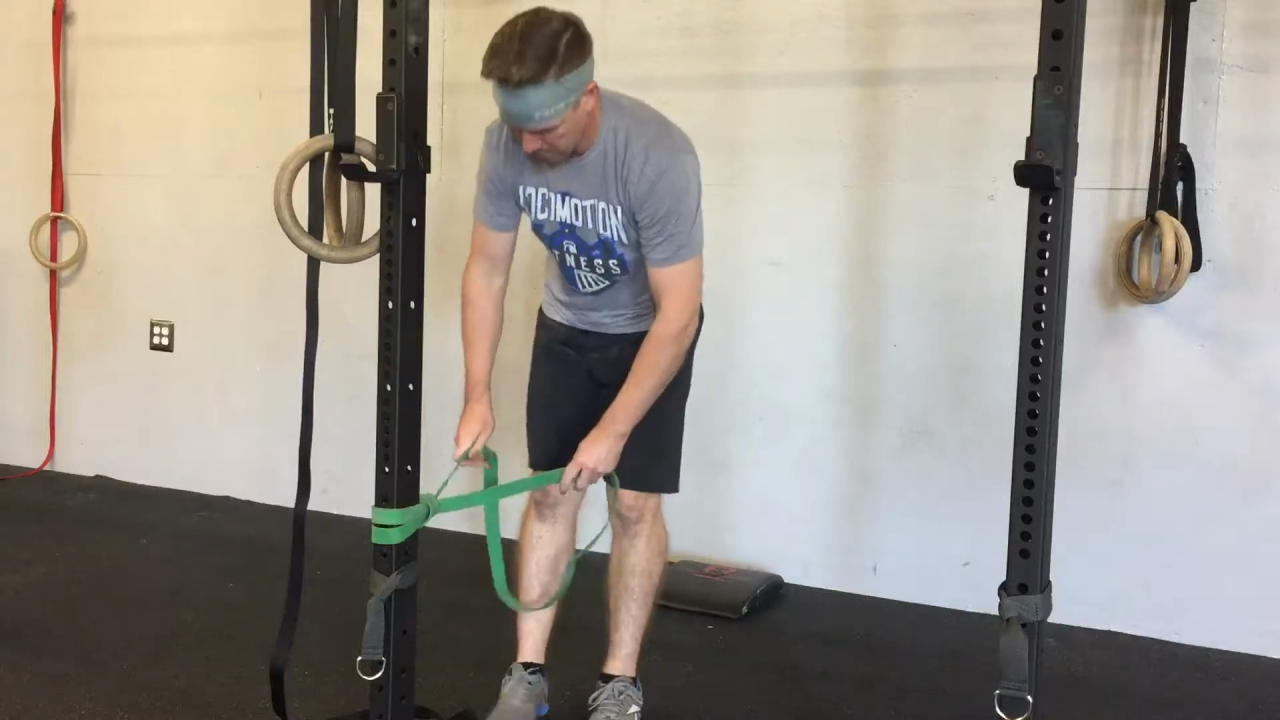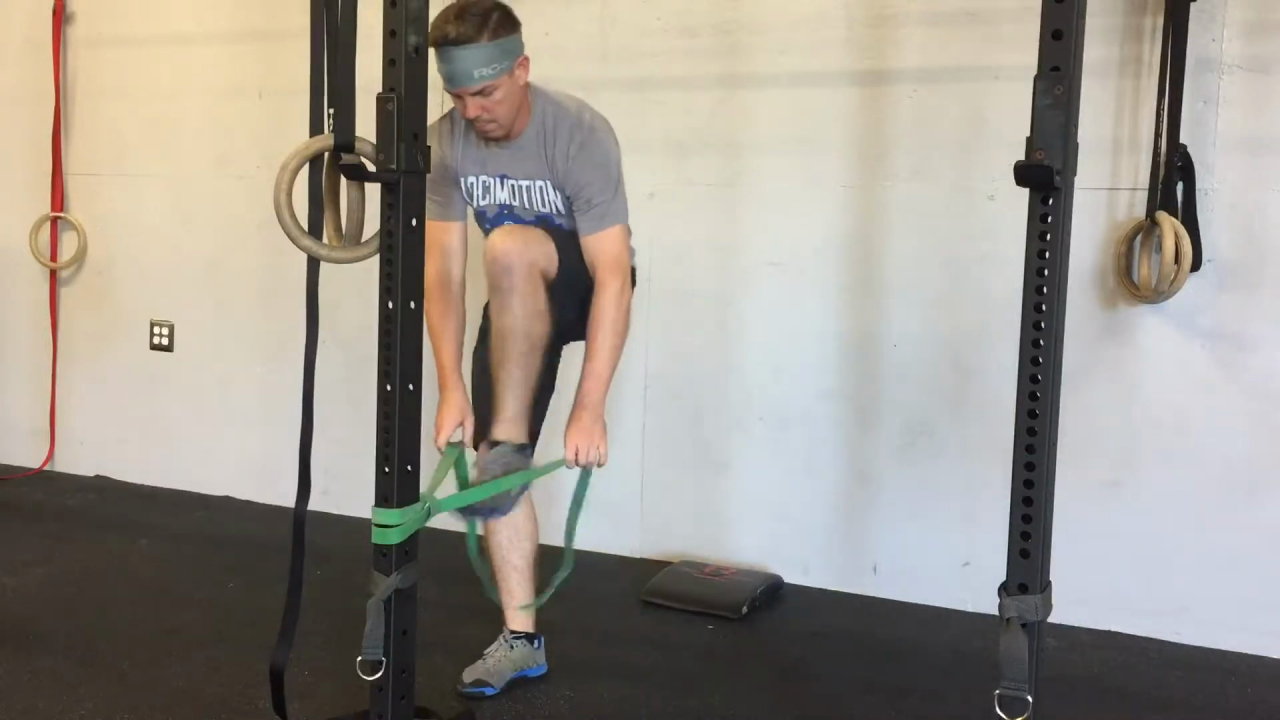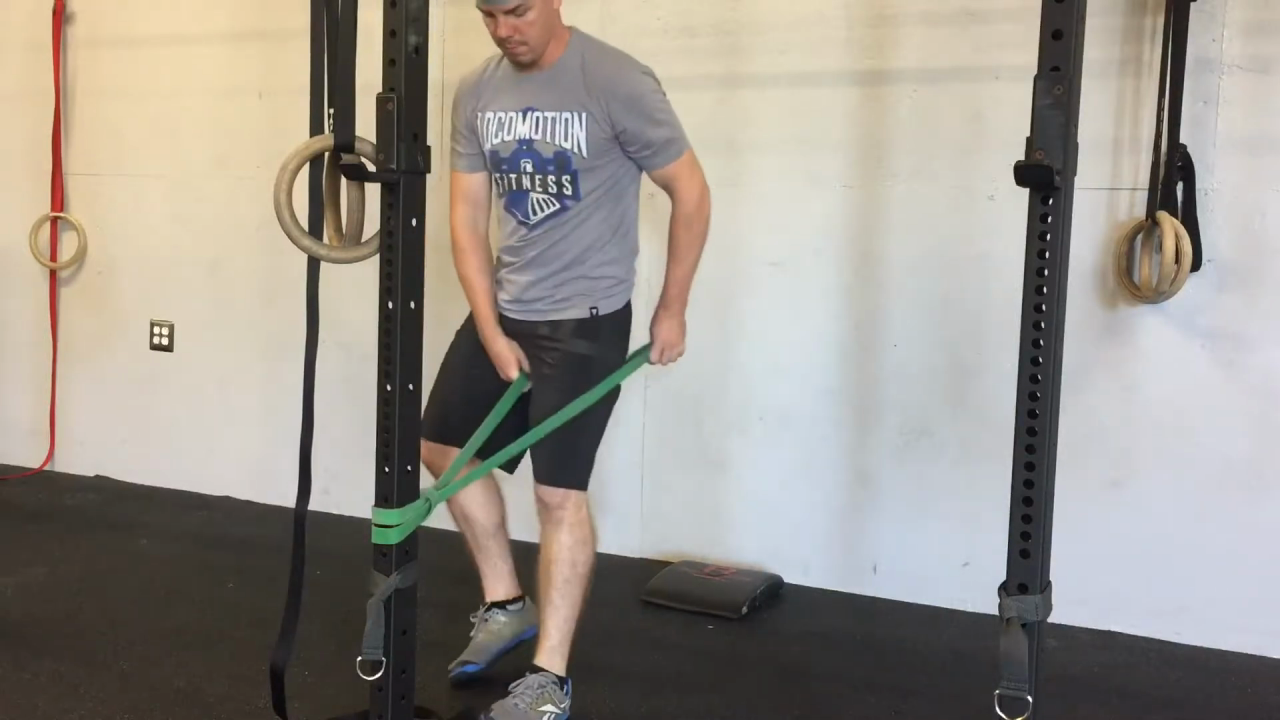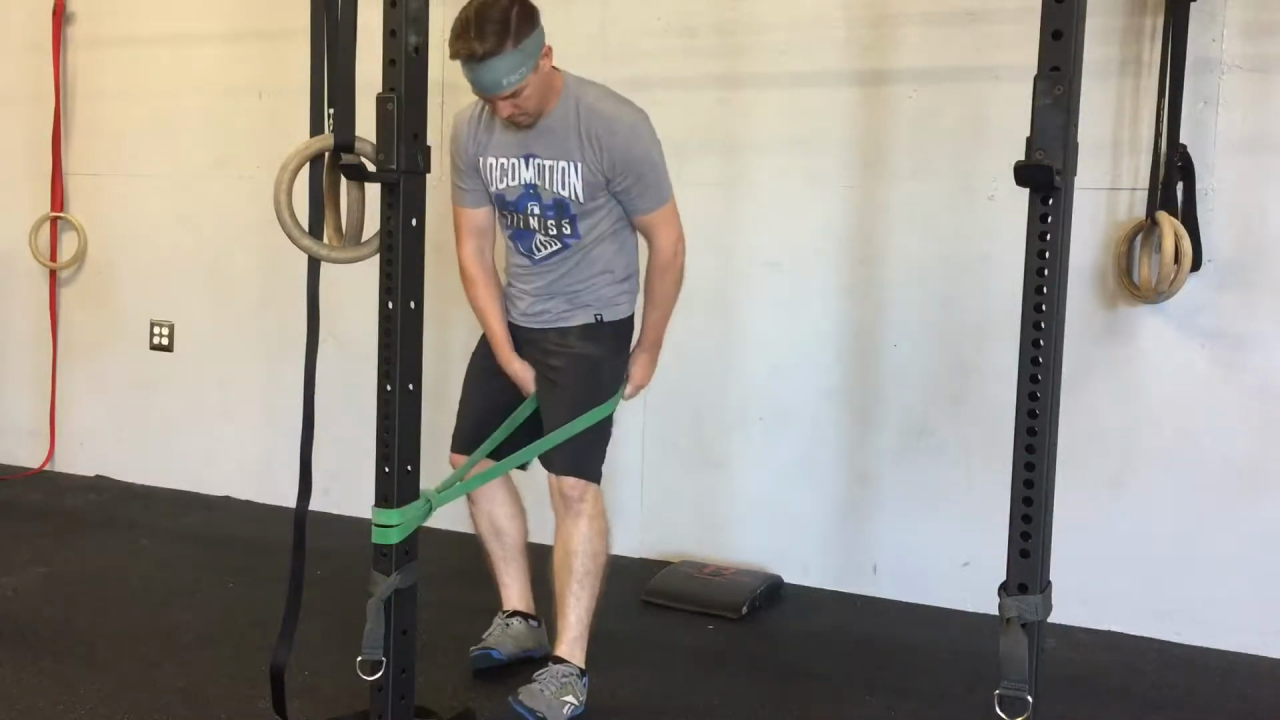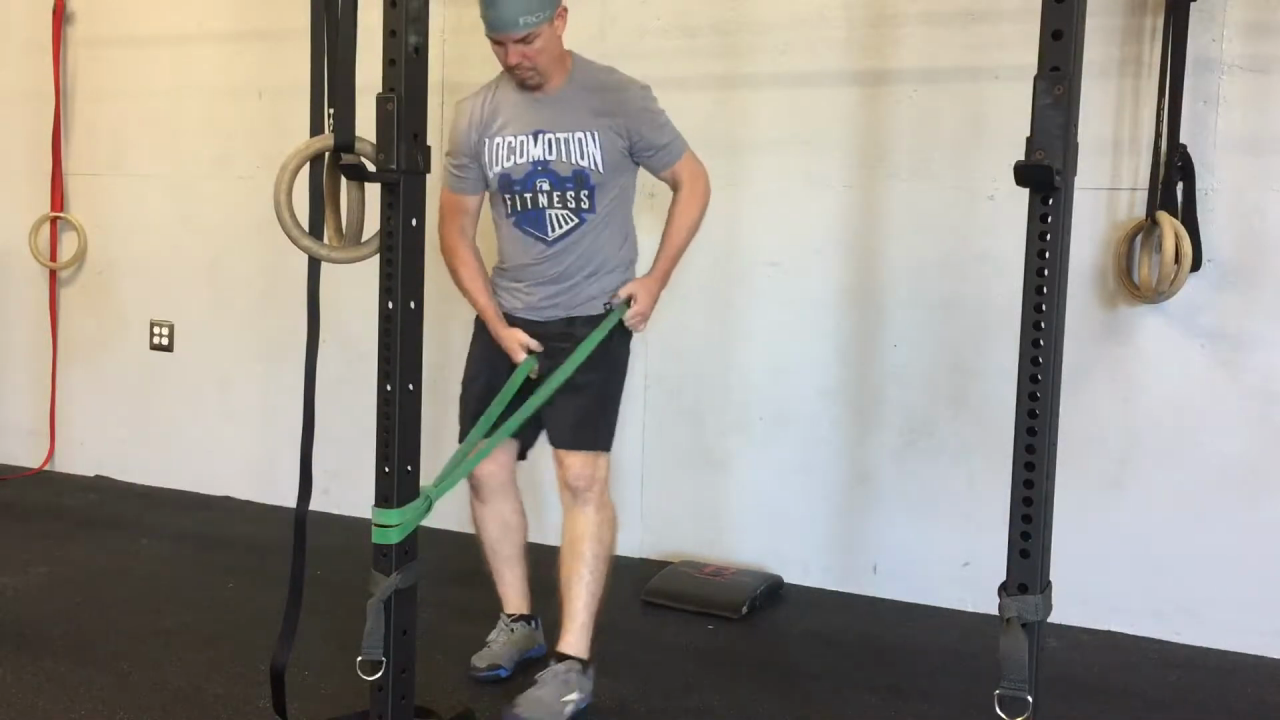
dt=1s
person 1, frame 1
left shoulder: (658, 155)
right shoulder: (505, 143)
left elbow: (677, 315)
right elbow: (486, 270)
left wrist: (613, 431)
right wrist: (477, 397)
left hip: (649, 333)
right hip: (566, 329)
left knee: (635, 503)
right knee: (549, 493)
person 1, frame 2
left shoulder: (580, 136)
right shoulder: (445, 143)
left elbow: (611, 278)
right elbow: (443, 269)
left wrist: (589, 409)
right wrist: (451, 388)
left hip: (583, 277)
right hip: (518, 297)
left knee: (507, 247)
right knee: (490, 461)
left ankle: (513, 436)
right ankle: (522, 638)
person 1, frame 3
left shoulder: (617, 82)
right shoulder: (476, 92)
left elbow: (691, 195)
right elbow: (467, 217)
left wrist: (671, 310)
right wrist: (491, 330)
left hip: (584, 320)
right hip: (506, 311)
left knee: (558, 493)
right knee: (442, 446)
right ankle: (506, 604)
person 1, frame 4
left shoulder: (615, 126)
right shoulder: (471, 131)
left elbow: (666, 244)
right elbow: (474, 250)
left wrist: (647, 349)
right wrist: (506, 356)
left hip: (591, 327)
right hip: (513, 322)
left knee: (573, 485)
right knee: (473, 460)
right ankle: (520, 617)
person 1, frame 5
left shoulder: (619, 99)
right shoulder: (476, 115)
left elbow: (692, 181)
right elbow: (455, 229)
left wrist: (655, 278)
right wrist: (495, 322)
left hip: (593, 317)
right hip: (509, 318)
left knee: (582, 476)
right knee: (487, 466)
right ankle: (519, 621)
